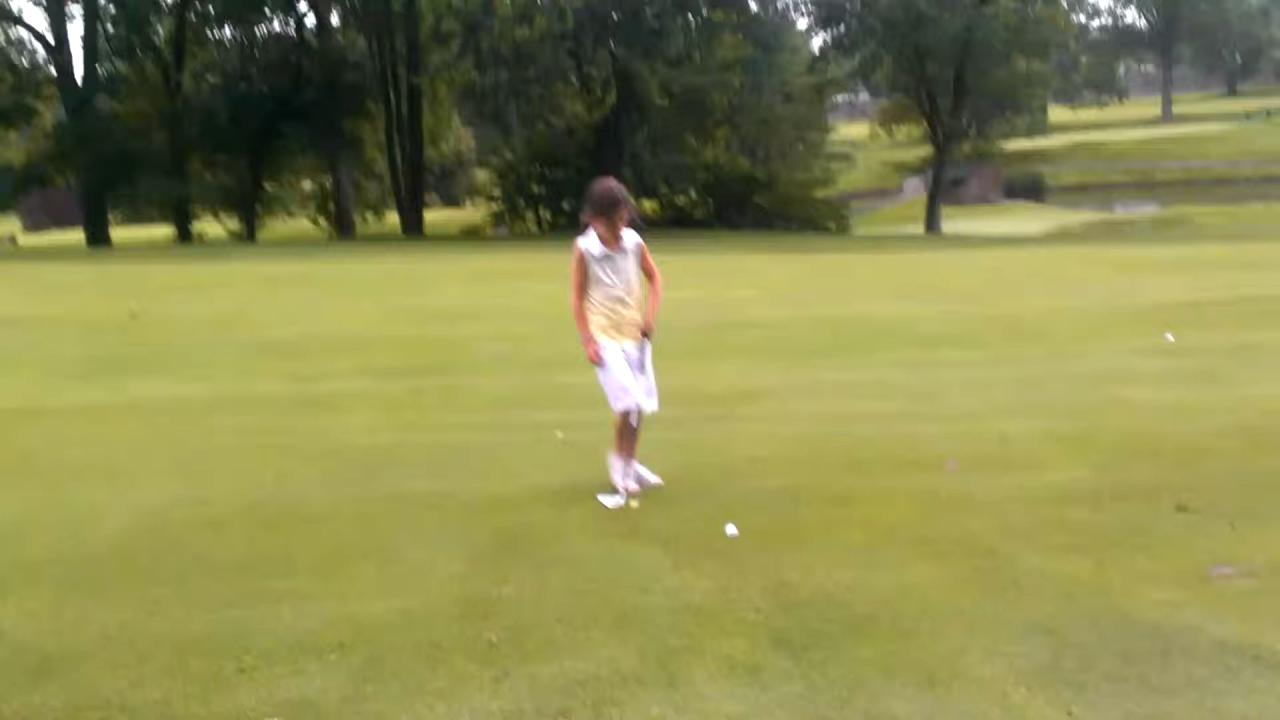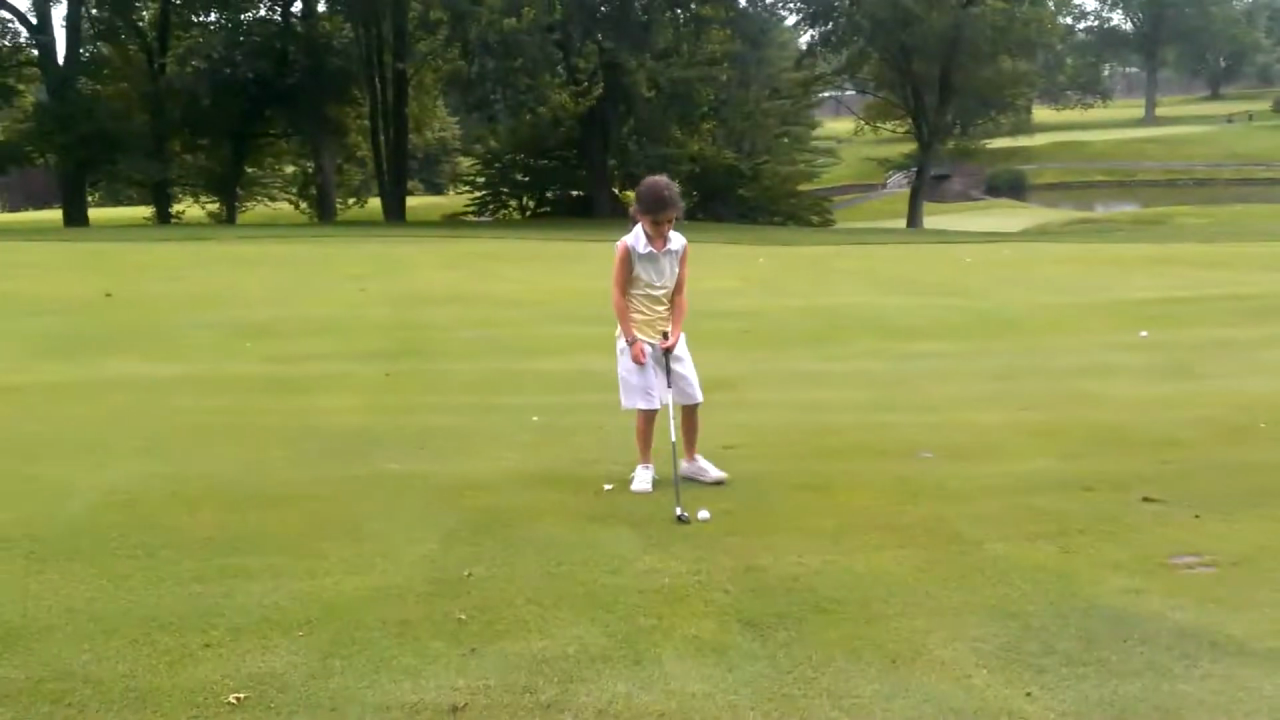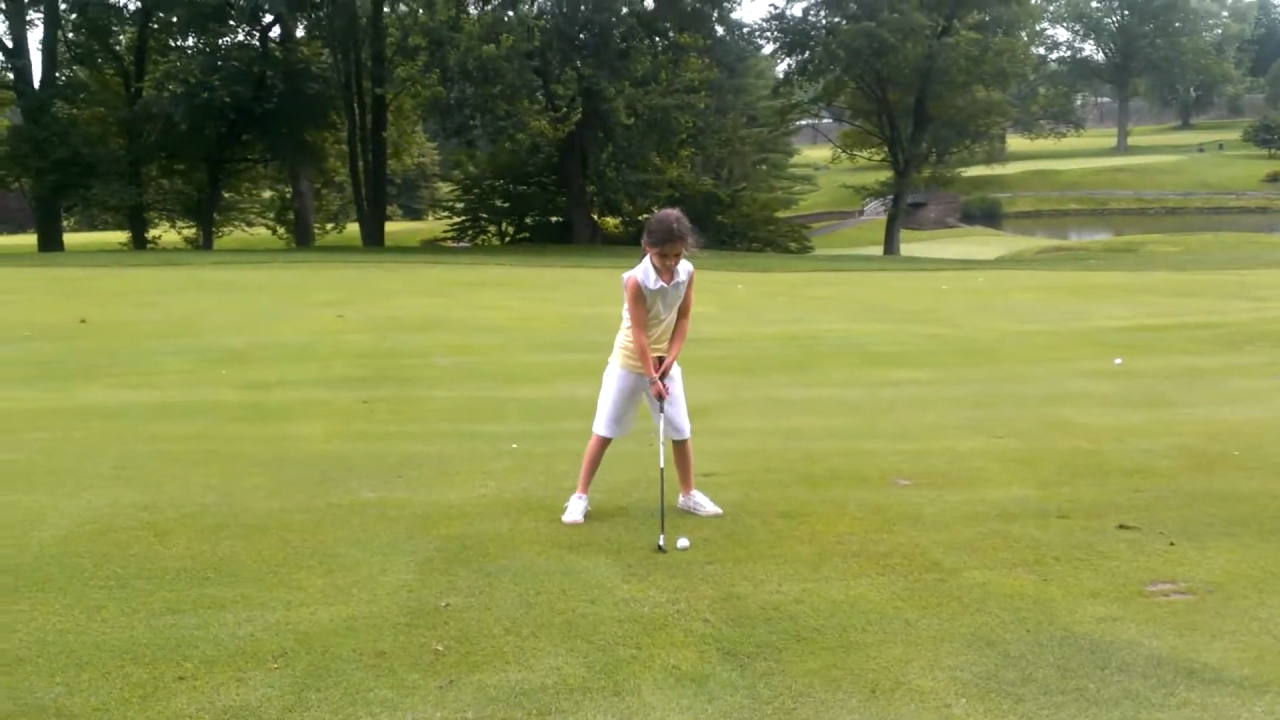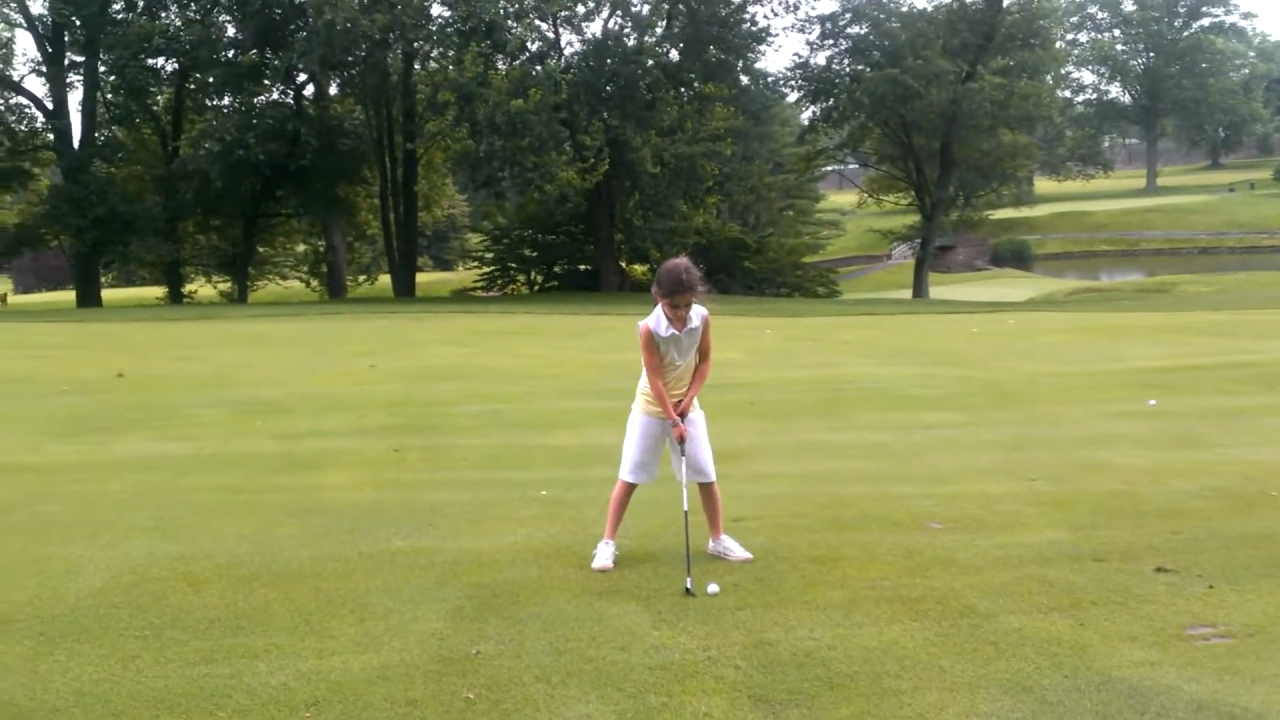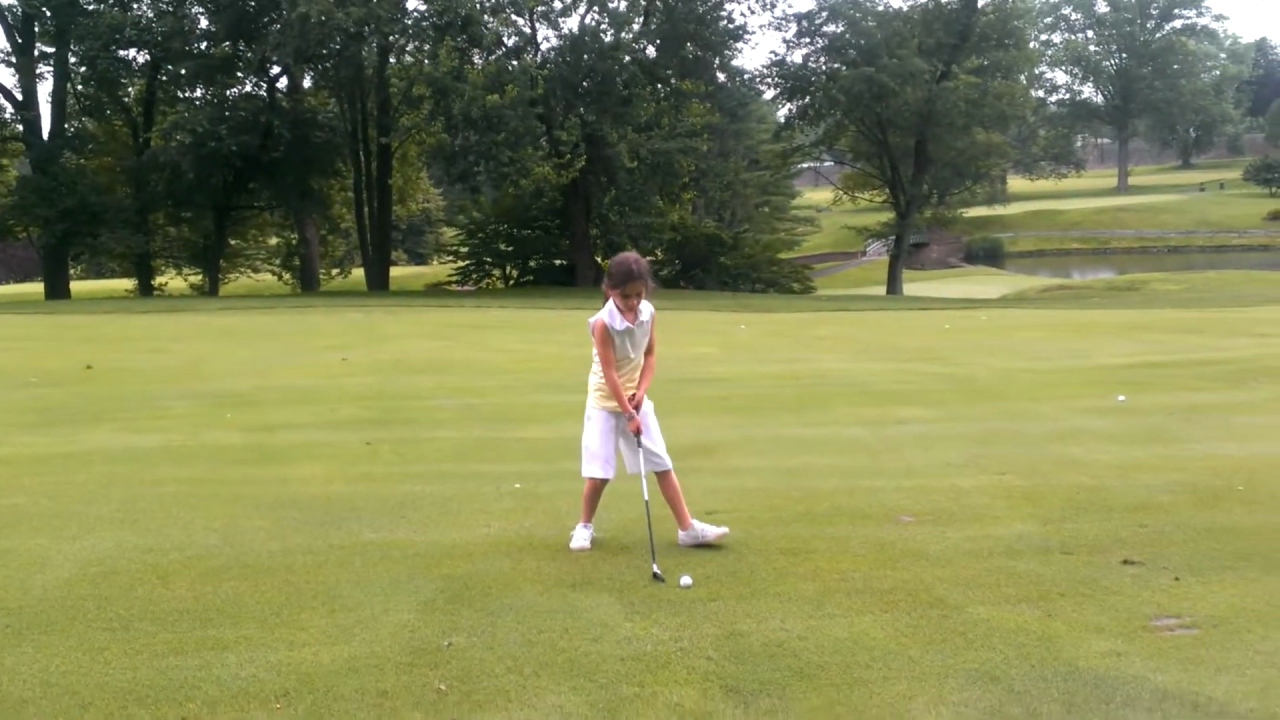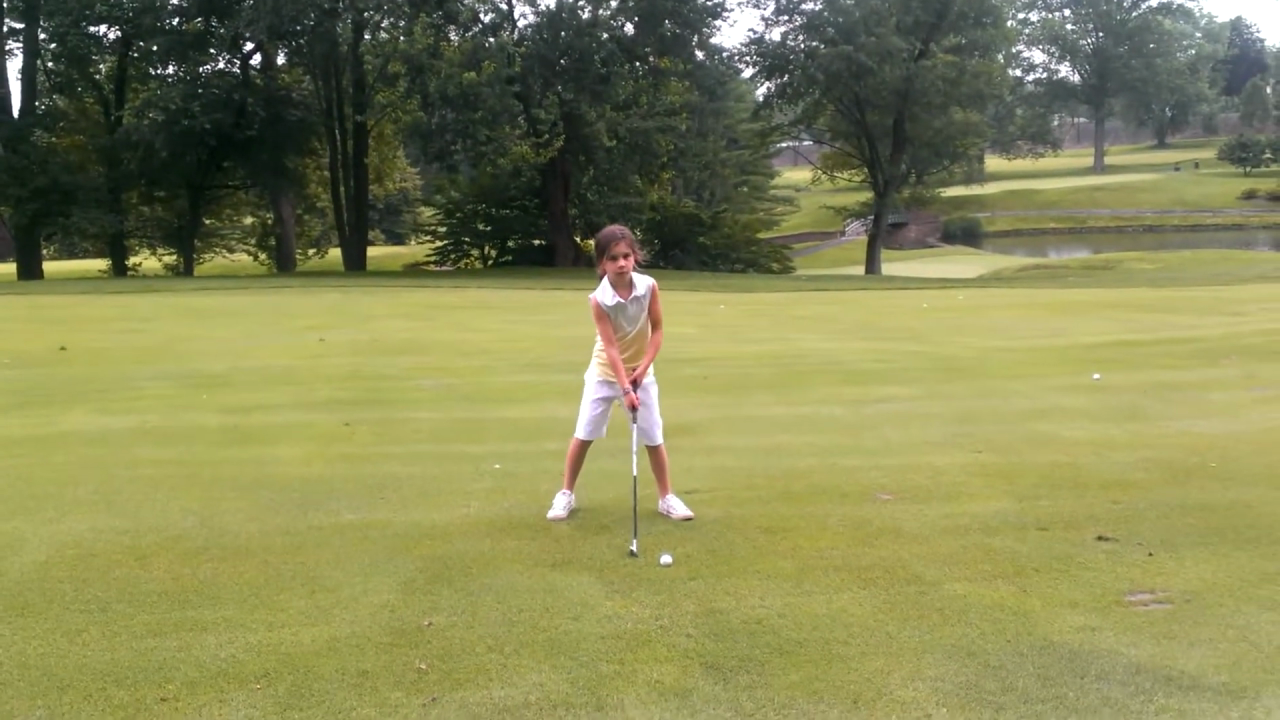
dt=0.5s
person 1, frame 1
left shoulder: (635, 242)
right shoulder: (584, 249)
left elbow: (654, 279)
right elbow: (577, 297)
left wrist: (650, 316)
right wrist: (588, 341)
left hip: (635, 337)
right hip: (605, 338)
left knee: (641, 405)
right knee: (627, 404)
left ankle: (627, 462)
right ankle: (621, 461)
person 1, frame 2
left shoulder: (679, 245)
right shoulder: (627, 247)
left elbow: (679, 293)
right elbow: (619, 296)
left wrist: (675, 333)
right wrist: (632, 339)
left hip: (669, 333)
right hip: (637, 335)
left knee: (691, 397)
right knee: (647, 404)
left ankle: (691, 460)
right ankle: (644, 466)
person 1, frame 3
left shoulder: (687, 273)
right shoulder: (635, 280)
left elbow: (683, 318)
right elbow: (639, 332)
left wrist: (671, 358)
right wrist: (651, 377)
left hip: (665, 362)
right hip: (628, 363)
left knee: (680, 431)
right knee: (604, 431)
left ankle: (688, 494)
right ankle: (580, 496)
person 1, frame 4
left shoulder: (702, 318)
right shoulder: (648, 328)
left elbow: (704, 361)
right elbow: (655, 378)
left wrist: (688, 399)
right wrist: (672, 420)
left hip: (687, 407)
right hip: (651, 409)
left knee: (706, 474)
right knee: (629, 476)
left ankle: (718, 539)
right ankle: (608, 543)
person 1, frame 5
left shoulder: (648, 313)
right shoulder: (602, 323)
left elbow: (649, 355)
right elbow: (609, 372)
left wrist: (640, 392)
right wrist: (628, 413)
left hip: (636, 400)
right hip: (606, 403)
left knee: (662, 464)
right knee: (599, 473)
left ankle: (688, 527)
right ankle: (584, 526)
person 1, frame 6
left shoulder: (649, 286)
right shoulder: (598, 299)
left elbow: (657, 330)
right elbow: (611, 346)
left wrist: (643, 368)
right wrist: (624, 388)
left hip: (640, 373)
right hip: (603, 373)
left knee: (654, 438)
right knee: (583, 435)
left ankle: (666, 498)
right ankle: (566, 493)
